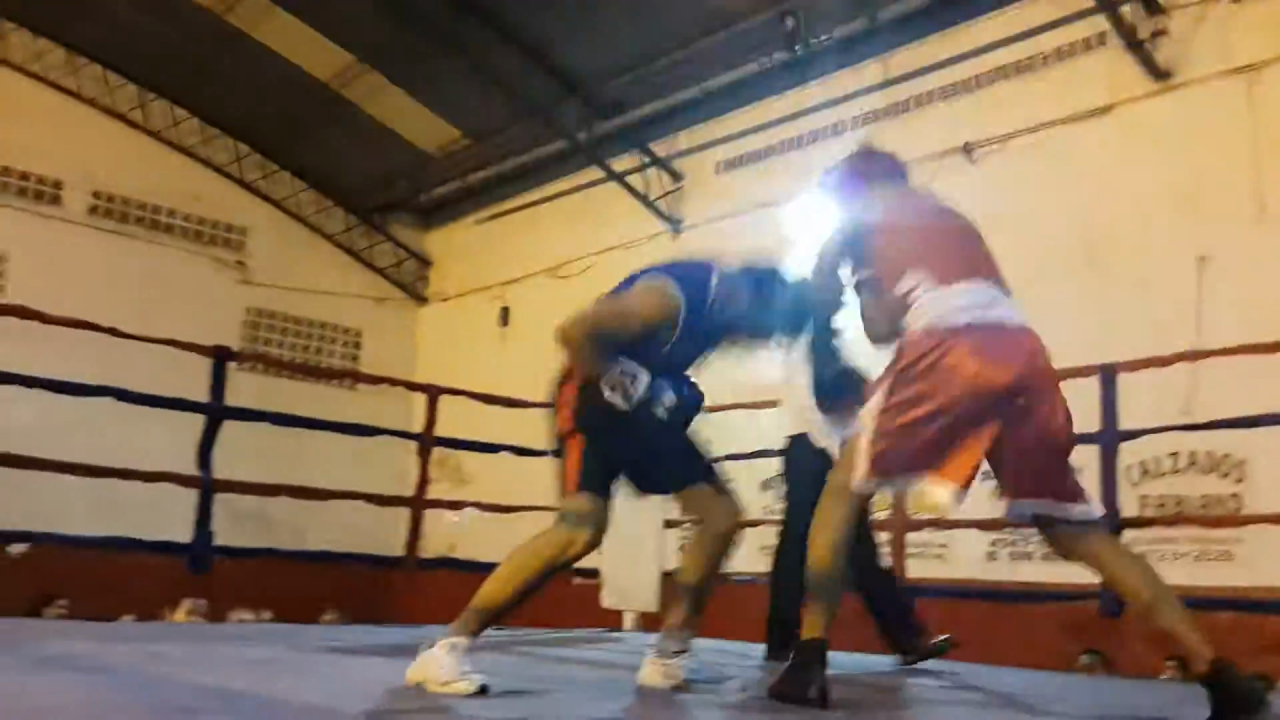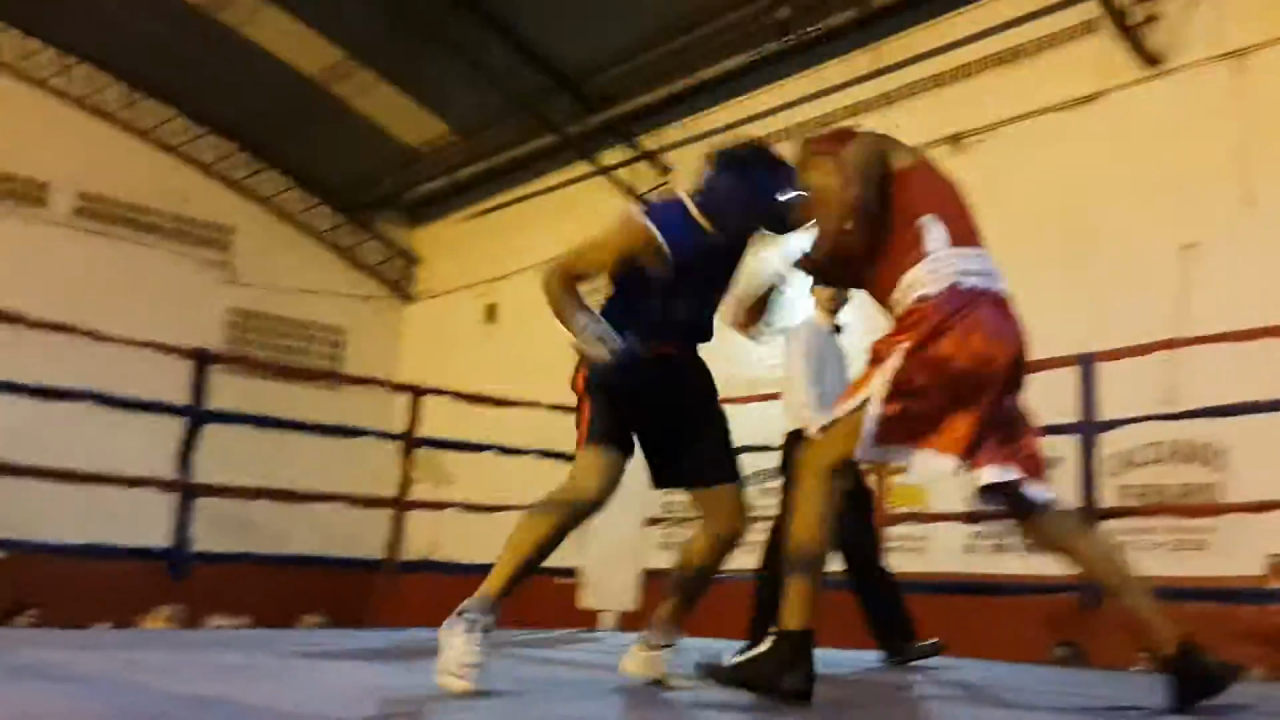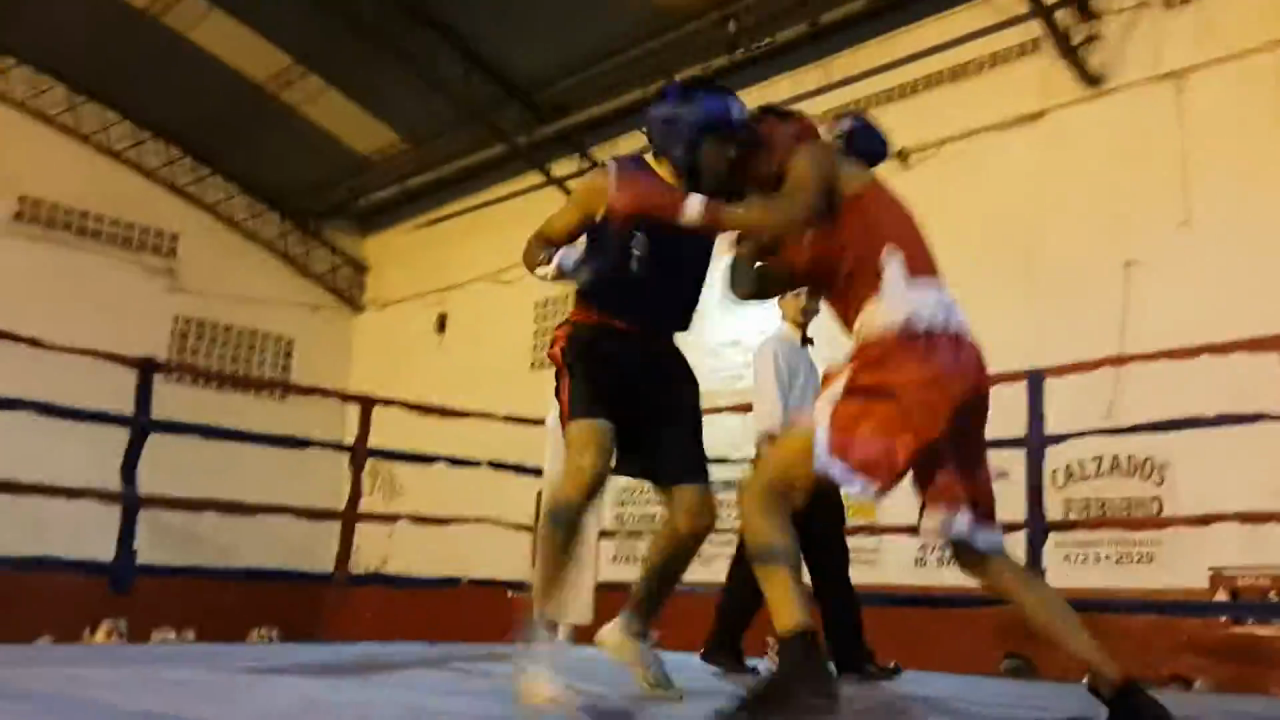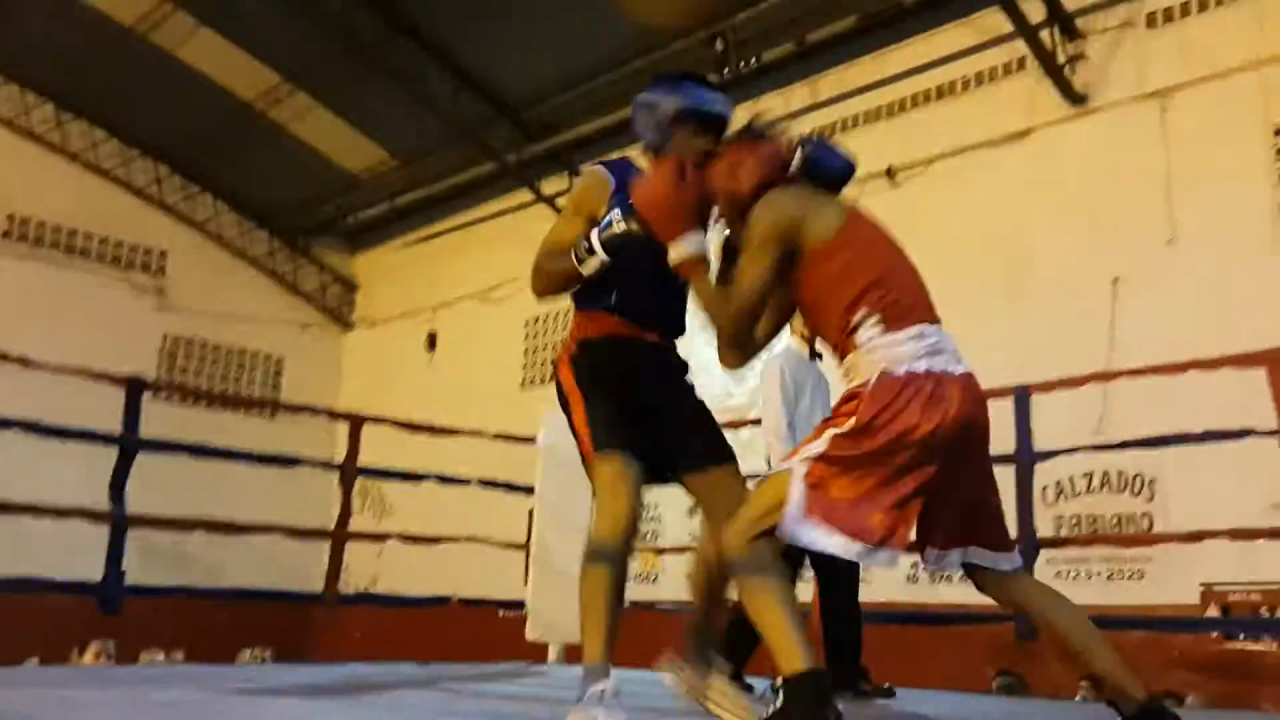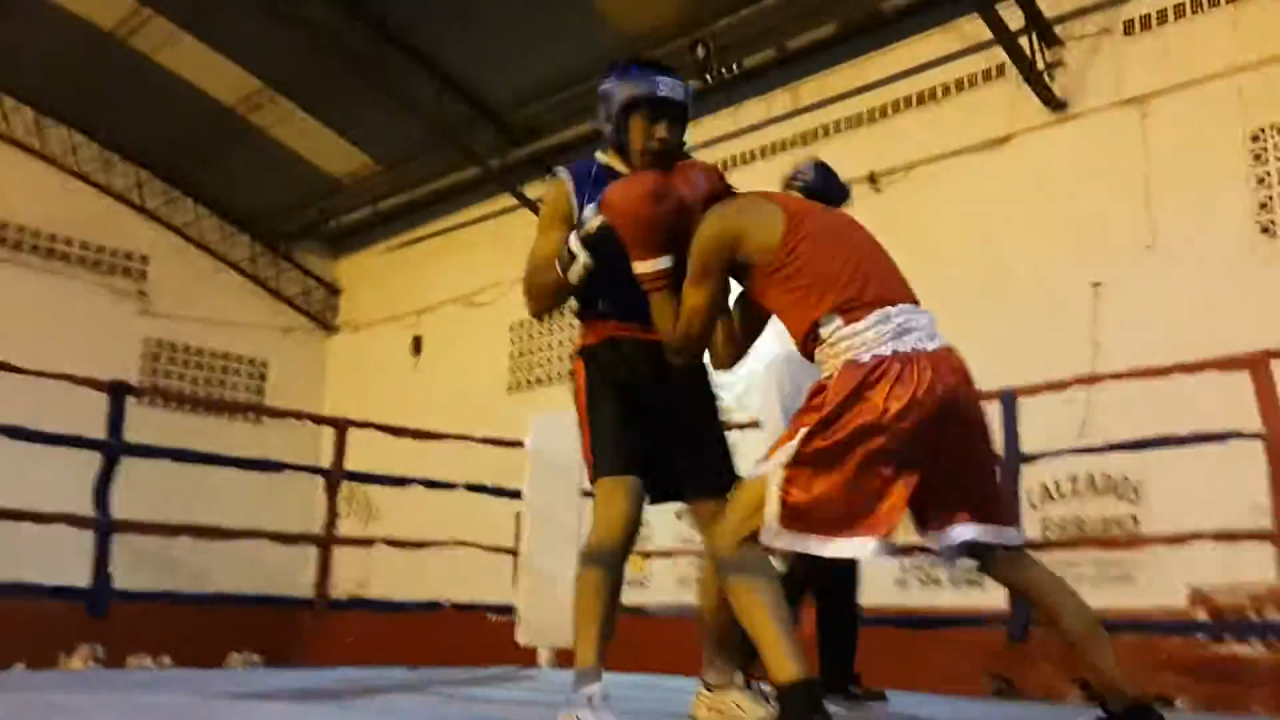
dt=0.1s
person 1, frame 1
left shoulder: (870, 207)
right shoulder: (949, 219)
left hip: (954, 349)
right hip: (1016, 347)
left knee: (843, 488)
right knee: (1077, 534)
left ankle: (807, 664)
person 1, frame 2
left shoulder: (867, 152)
left elbow: (845, 223)
left wrist: (813, 255)
left hip: (953, 318)
right hip: (984, 331)
left knee: (821, 464)
right knee: (1024, 504)
left ankle: (790, 653)
right ankle: (1186, 659)
person 1, frame 3
left shoulder: (817, 160)
right shoulder: (819, 237)
left elbow: (784, 221)
right elbow: (749, 284)
left wrist: (683, 207)
left hip: (912, 353)
right hip: (949, 363)
left knee: (763, 493)
right knee: (982, 554)
left ankle: (801, 664)
person 1, frame 4
left shoulder: (778, 210)
right shoulder: (819, 209)
left elbow: (731, 332)
left wrist: (683, 243)
left hip: (904, 393)
right hip: (956, 394)
left knee: (743, 534)
right knee: (998, 576)
person 1, frame 5
left shoulder: (719, 224)
right shoulder: (786, 213)
left elbow: (680, 346)
left wrist: (648, 259)
left hip: (878, 381)
right hip: (939, 372)
left knee: (733, 540)
right knee: (1006, 560)
person 2, frame 1
left shoulder: (721, 294)
right shoulder: (669, 298)
right elbow: (571, 331)
right wrist: (631, 383)
left hip: (642, 405)
right hip: (598, 399)
left knee: (722, 515)
right knee: (579, 531)
left ankle: (669, 652)
right ankle: (451, 646)
person 2, frame 2
left shoulder: (731, 221)
right shoulder: (650, 231)
right elbow: (559, 277)
right wrist: (594, 334)
left hip: (676, 370)
right hip: (618, 364)
left knee: (726, 514)
right knee: (591, 487)
left ankle: (653, 644)
right ankle: (472, 619)
person 2, frame 3
left shoulder: (707, 190)
right shoulder: (613, 183)
right elbow: (535, 250)
right wrist: (564, 261)
left hip: (657, 353)
right hip: (596, 343)
left knee: (694, 514)
right knee: (588, 463)
left ankle: (633, 626)
right ankle: (539, 631)
person 2, frame 4
right shoulder: (605, 184)
right elbow: (542, 281)
right wrist: (597, 249)
left hip: (659, 361)
right hip: (600, 356)
left knee: (729, 503)
right knee: (620, 498)
left ankle: (693, 655)
person 2, frame 5
right shoulder: (573, 189)
right elbow: (538, 303)
right wrist: (581, 253)
left hip: (679, 366)
right hip: (612, 360)
right knee: (618, 515)
person 3, frame 1
left shoulder: (832, 344)
right shoulder: (812, 339)
right elbow: (811, 401)
right wrist: (842, 453)
left hip: (832, 455)
right hip: (811, 452)
left knee: (859, 550)
right knee: (799, 550)
left ankle: (907, 639)
right ankle: (782, 643)
person 3, frame 2
left shoulder: (833, 342)
right shoulder: (805, 333)
right elbow: (804, 395)
left knee: (861, 546)
left ankle: (898, 640)
right ankle: (761, 639)
person 3, frame 3
left shoulder: (804, 355)
right shoulder: (775, 346)
right elbow: (772, 410)
left knee: (831, 559)
left ankle: (851, 653)
right ankle: (723, 647)
person 3, frame 4
left shoulder: (817, 373)
right shoulder: (783, 363)
right elbow: (775, 423)
left knee: (841, 574)
right knee: (780, 574)
left ankle: (848, 676)
right ankle: (730, 659)
person 3, frame 5
left shoulder: (826, 375)
right shoulder: (783, 365)
right elbow: (776, 422)
left knee: (837, 575)
right knee: (809, 566)
left ankle: (837, 676)
